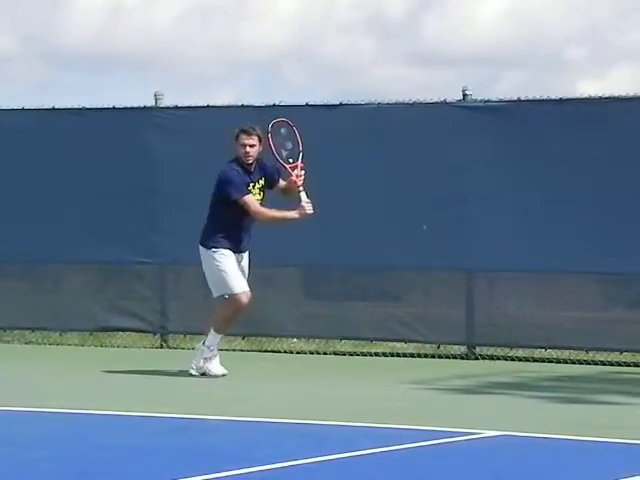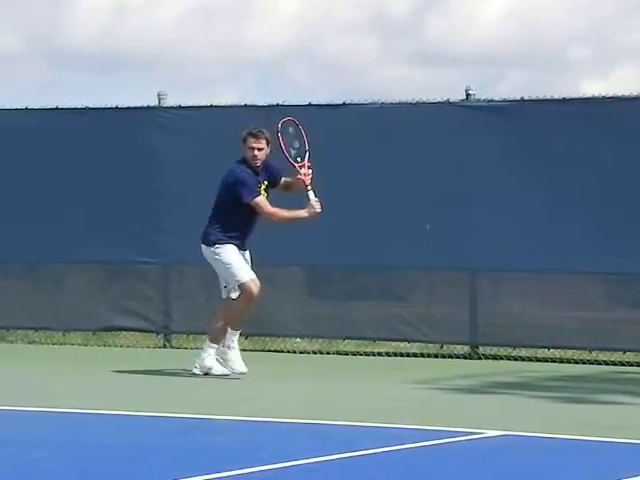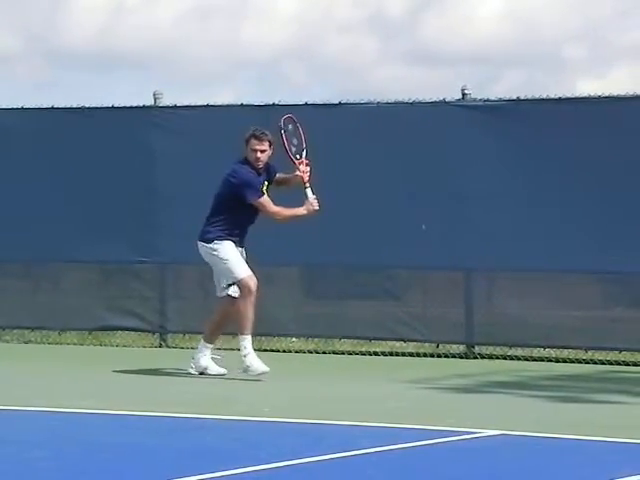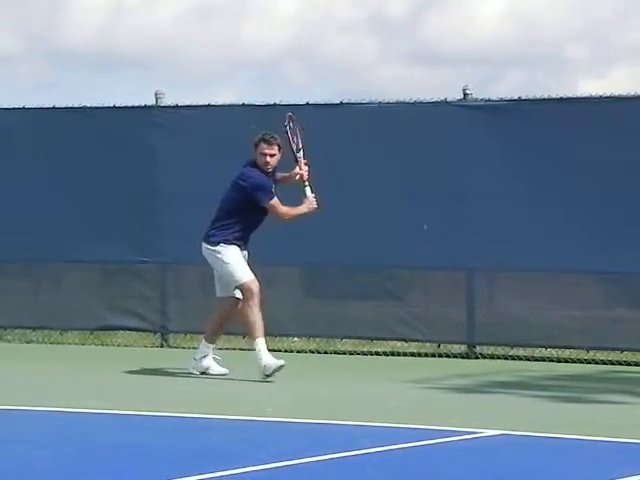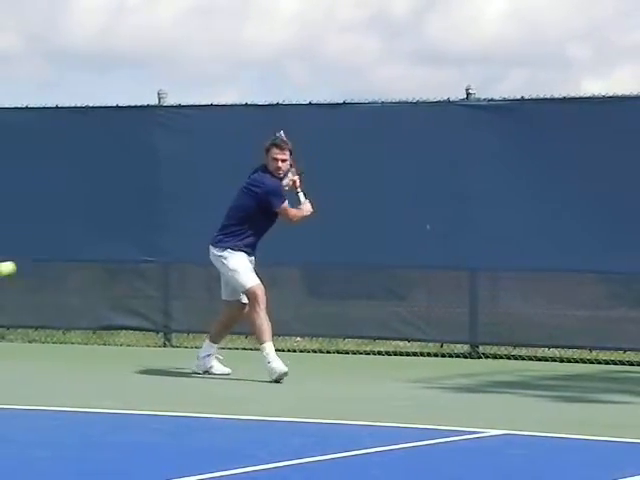
dt=0.3s
person 1, frame 1
left shoulder: (264, 168)
right shoulder: (231, 174)
left elbow: (285, 189)
right elbow: (257, 212)
left wrist: (295, 183)
right wrist: (296, 214)
left hip: (240, 247)
right hip: (217, 246)
left knee: (233, 302)
right knee: (241, 298)
left ankle: (202, 359)
right ankle: (209, 348)
person 1, frame 2
left shoulder: (266, 168)
right shoulder: (240, 175)
left elbow: (285, 185)
right elbow: (270, 213)
left wrist: (300, 181)
right wrist: (305, 212)
left hip: (238, 244)
right hip: (219, 243)
left knee: (233, 302)
right knee: (251, 288)
left ankle: (206, 358)
right ankle: (230, 347)
person 1, frame 3
left shoulder: (264, 168)
right shoulder: (244, 175)
left elbow: (278, 180)
right elbow: (273, 212)
left wrist: (296, 177)
right wrist: (304, 209)
left hip: (232, 242)
right hip: (216, 240)
left knee: (231, 301)
right knee: (249, 285)
left ankle: (201, 358)
right ankle: (247, 353)
person 1, frame 4
left shoulder: (263, 172)
right shoulder: (254, 178)
left elbow: (272, 179)
right elbow: (282, 213)
left wrist: (291, 176)
right wrist: (306, 207)
left hip: (231, 245)
right hip: (220, 244)
left knee: (232, 303)
right knee: (251, 289)
left ankle: (202, 357)
right ankle: (264, 358)
person 1, frame 5
left shoulder: (266, 176)
right shoulder: (268, 185)
right elbow: (291, 216)
left wrist: (285, 184)
right wrist: (305, 210)
left hip: (239, 250)
right hip: (228, 250)
left knee: (237, 306)
right knee: (257, 295)
left ankle: (205, 357)
right ankle: (272, 360)
